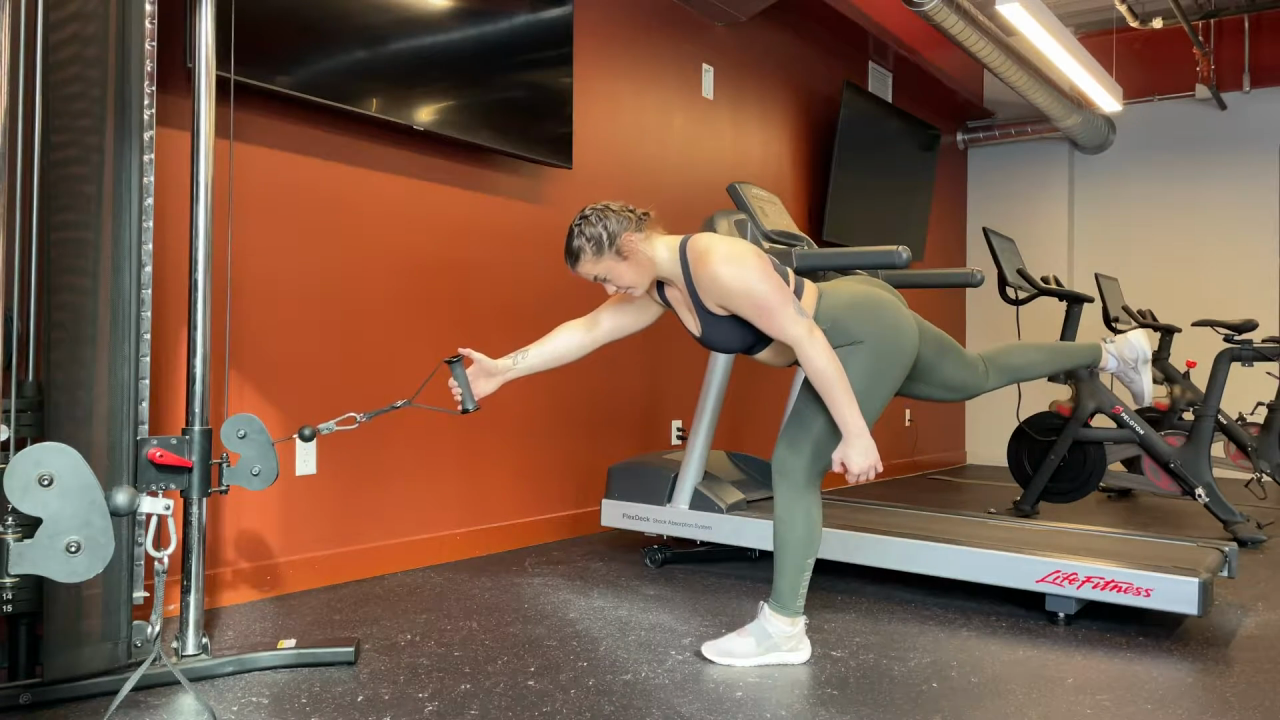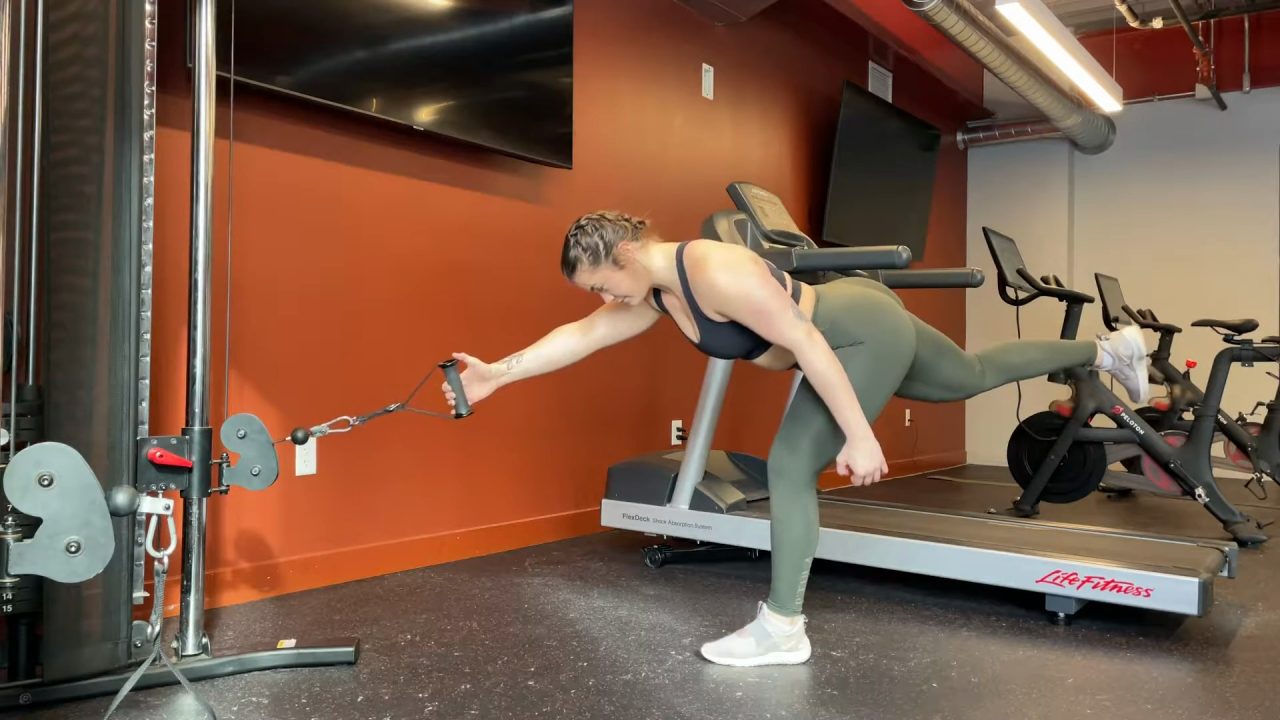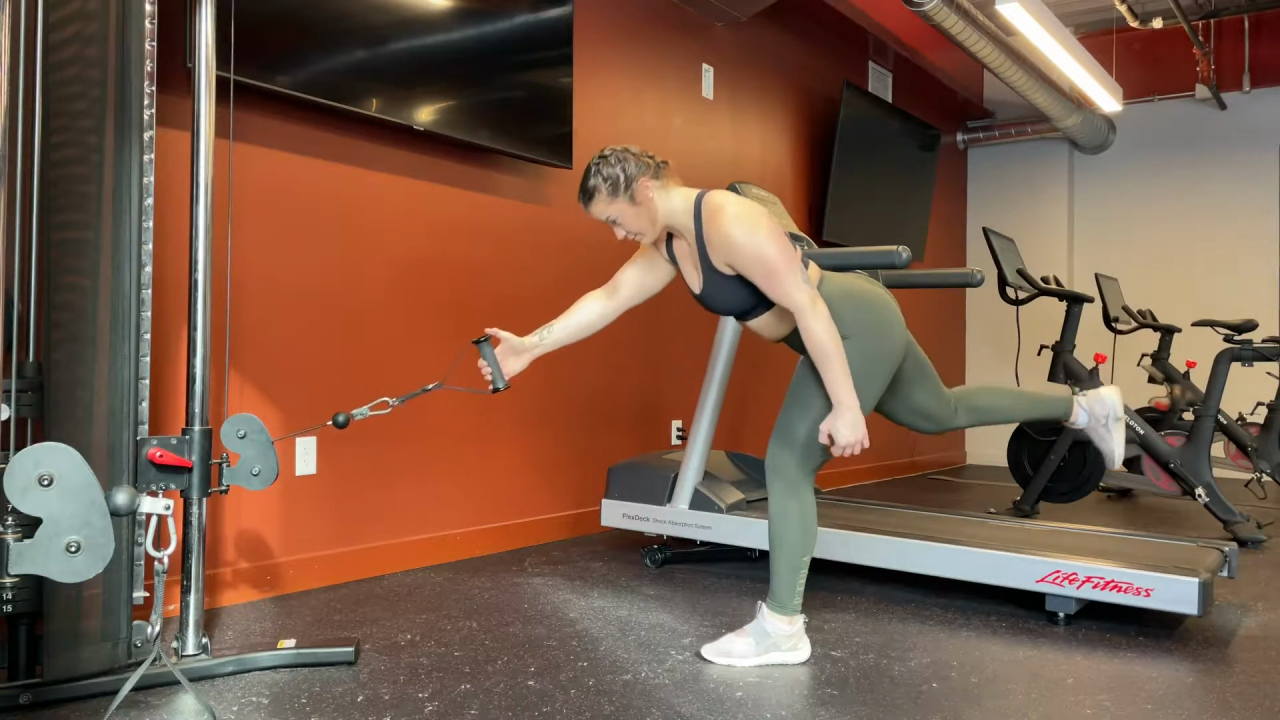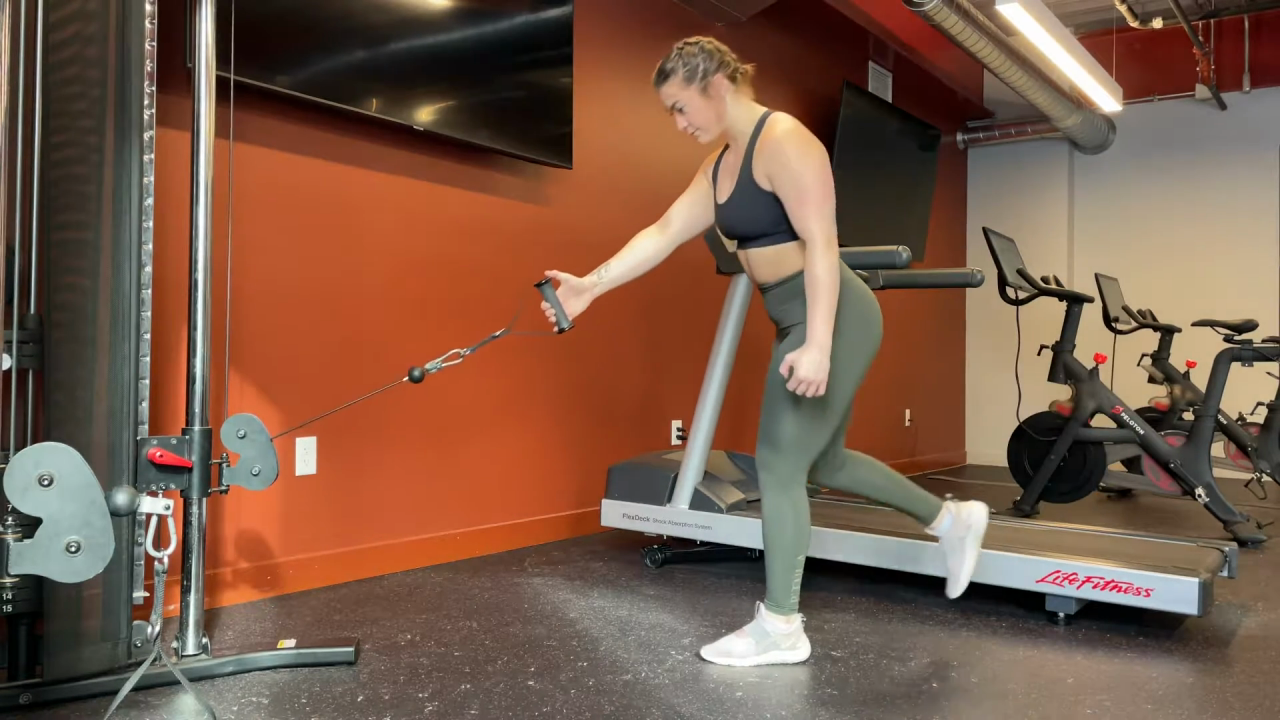
dt=0.4s
person 1, frame 1
left shoulder: (715, 265)
right shoulder: (659, 285)
left elbow: (804, 340)
right elbow: (584, 331)
left wrist: (854, 434)
right wrist: (503, 369)
left hip: (871, 333)
right hip: (867, 320)
left knee: (794, 468)
right knee: (978, 375)
left ankle: (783, 628)
right ankle: (1113, 353)
person 1, frame 2
left shoulder: (714, 272)
right shoulder: (654, 291)
left elbow: (805, 344)
right elbow: (578, 336)
left wrist: (859, 435)
right wrist: (495, 373)
left hip: (869, 334)
right hip: (865, 320)
left knee: (791, 468)
right knee: (975, 376)
left ankle: (782, 627)
right ankle: (1108, 350)
person 1, frame 3
left shoulder: (728, 222)
right shoulder: (668, 245)
left elbow: (806, 306)
right elbow: (608, 298)
left wrist: (845, 407)
right wrist: (531, 346)
left hip: (859, 327)
right hip: (858, 322)
left knee: (787, 464)
right knee: (938, 414)
left ankle: (782, 626)
right ankle: (1086, 409)
person 1, frame 4
left shoulder: (784, 140)
right shoulder: (722, 162)
left elbow: (822, 245)
right elbow: (663, 232)
left wrist: (817, 345)
right wrist: (589, 286)
left hip: (832, 319)
right hip: (799, 320)
left knee: (779, 467)
right knee: (821, 463)
left ankle: (780, 629)
right ankle: (946, 518)
